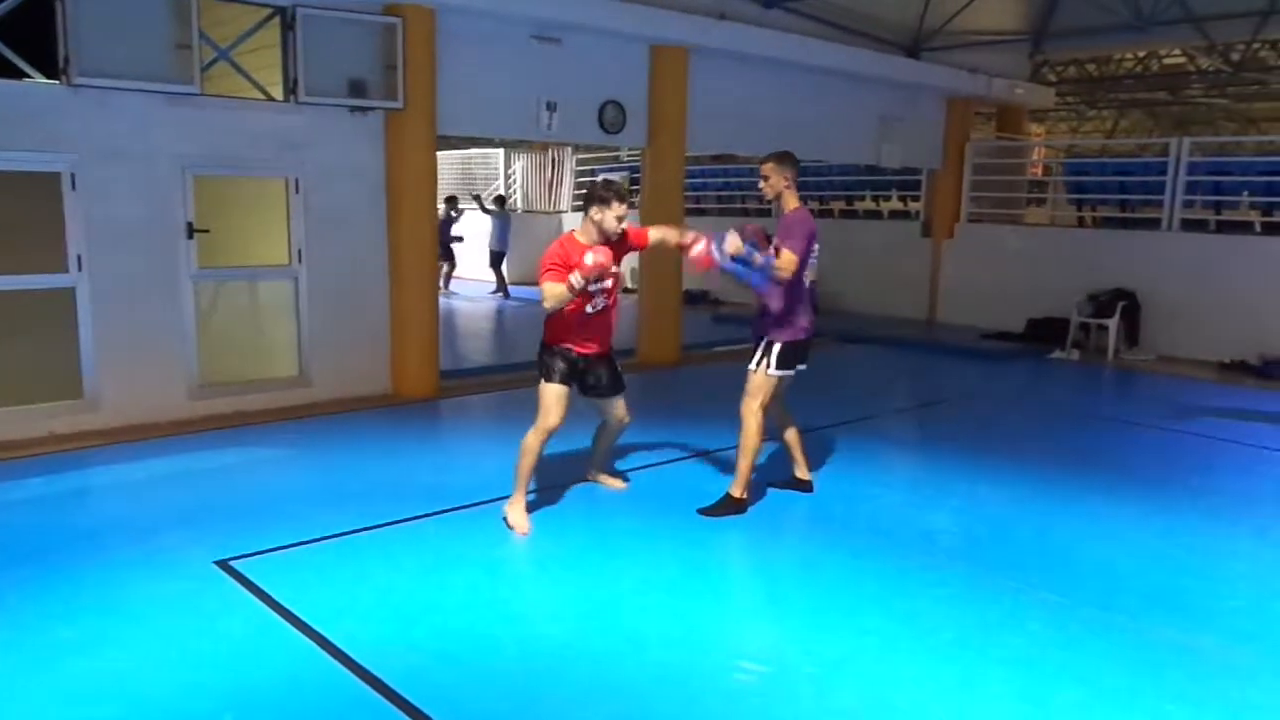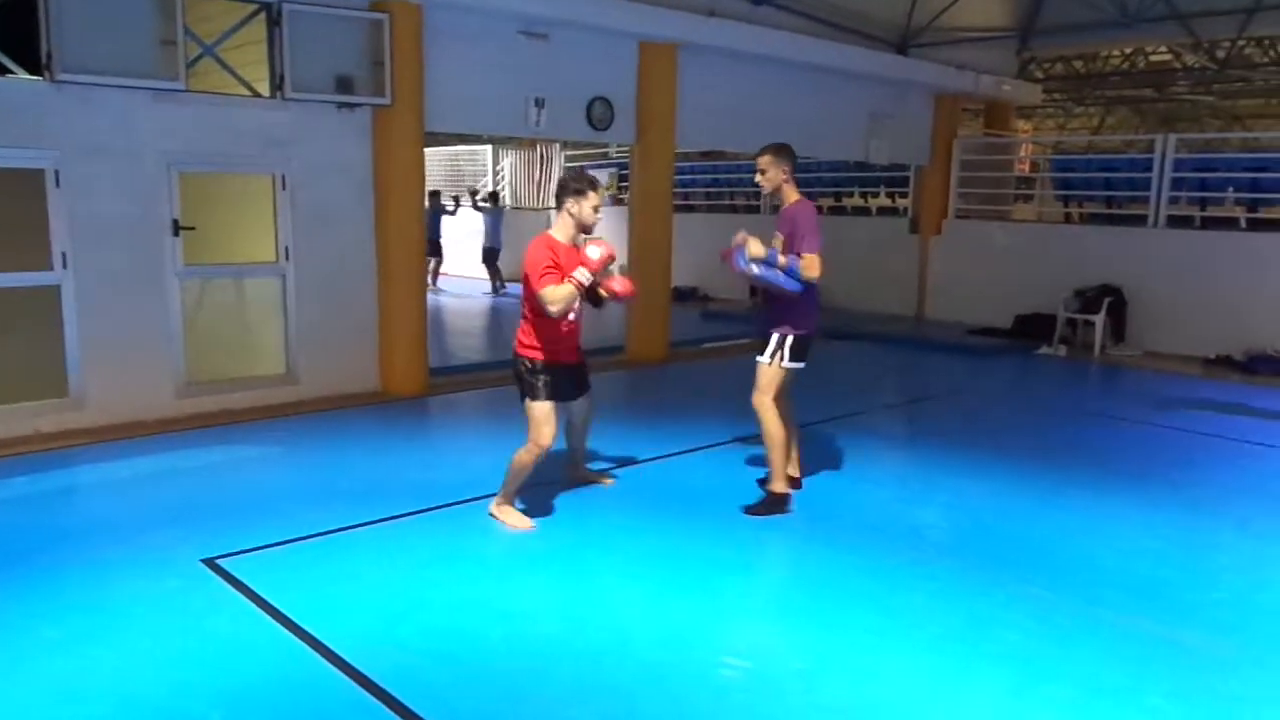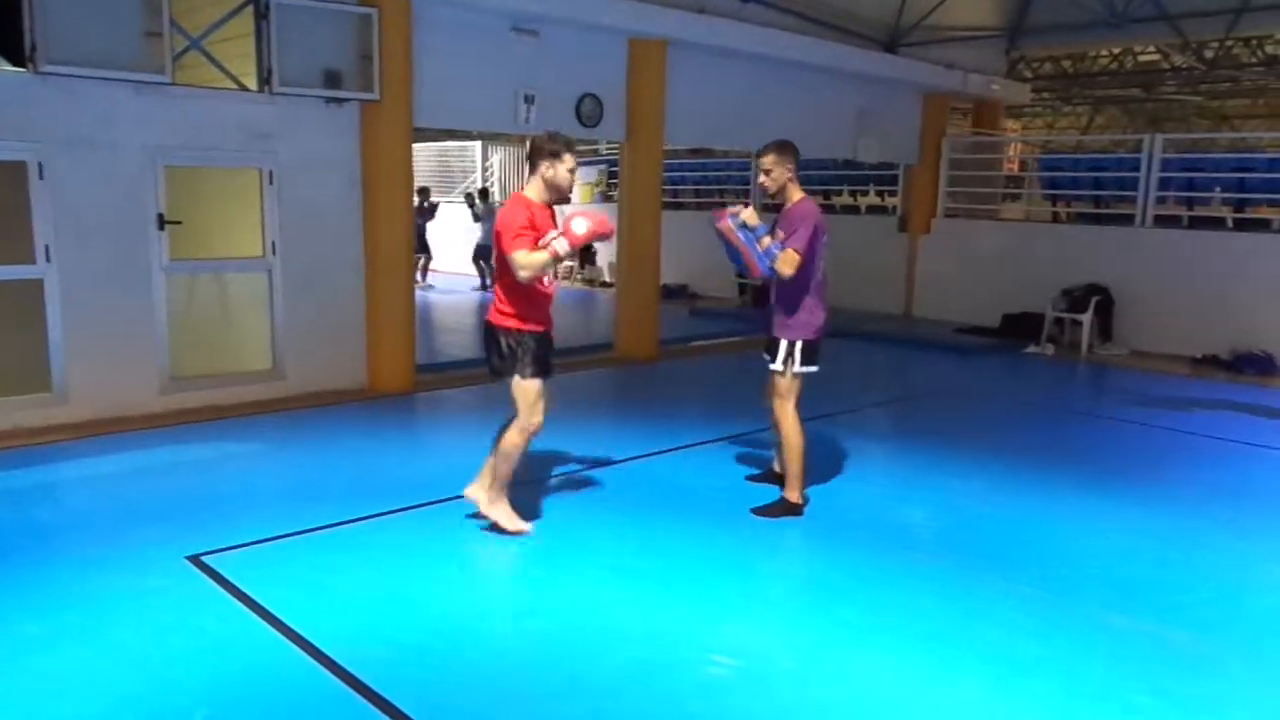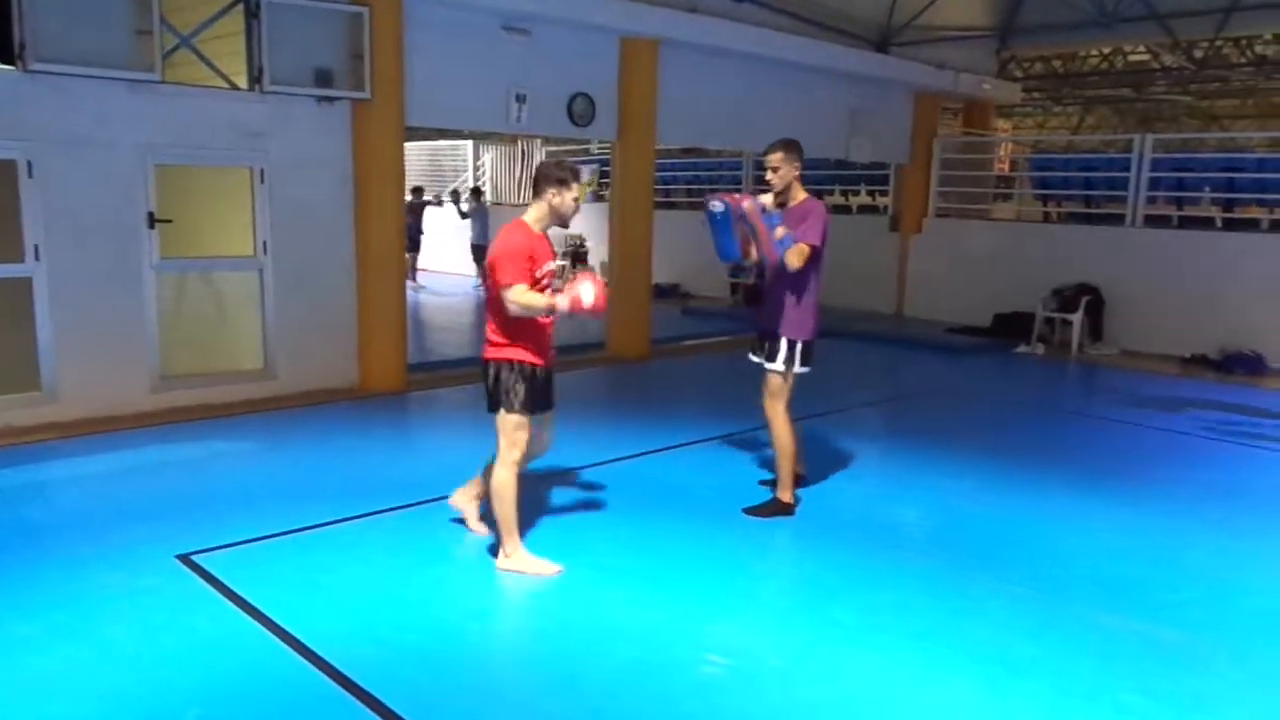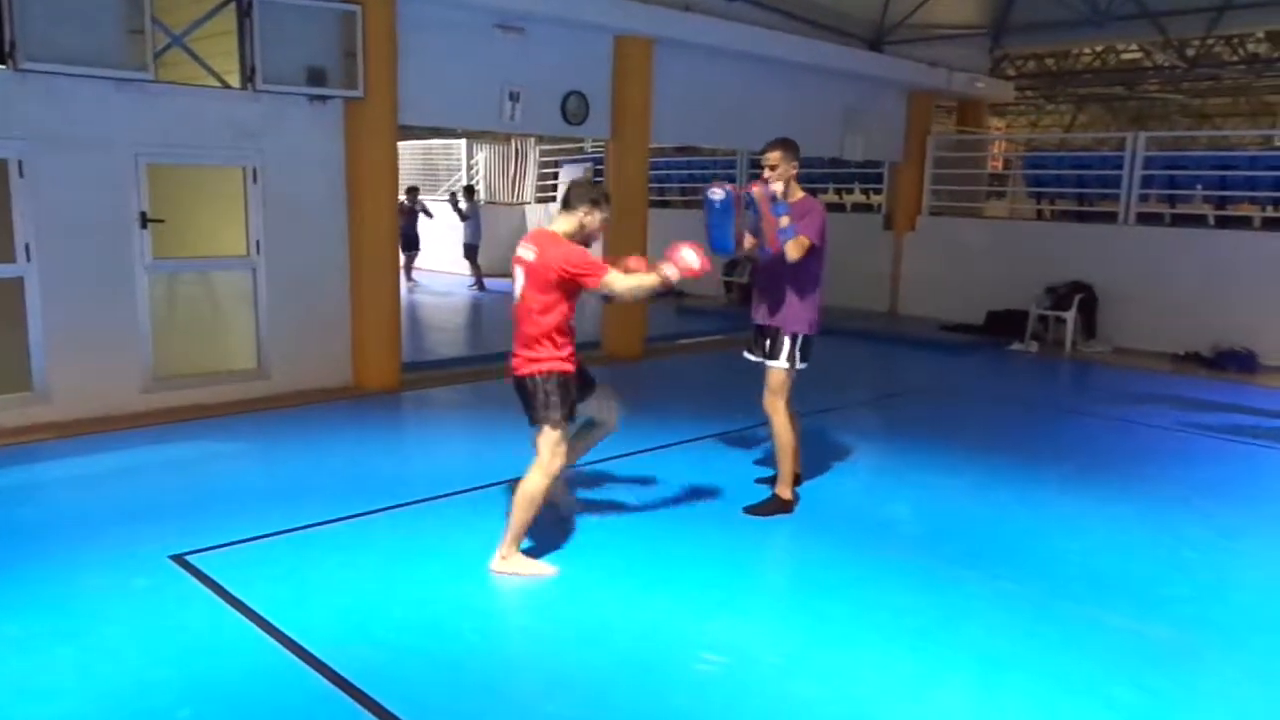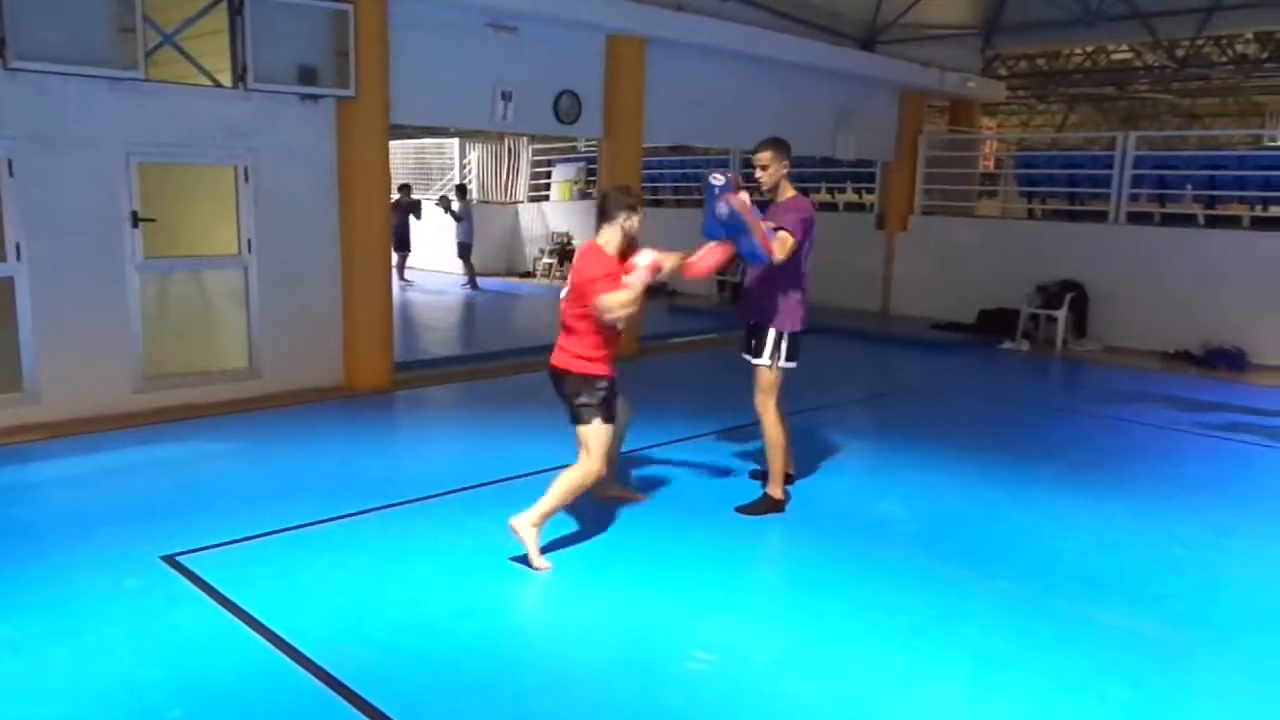
dt=0.3s
person 1, frame 1
left shoulder: (619, 239)
right shoulder: (558, 251)
left elbow: (659, 234)
right elbow: (549, 301)
left wrist: (689, 240)
right wrist: (582, 276)
left hip: (599, 352)
right hip: (561, 350)
left knee: (619, 417)
right knee: (549, 421)
left ankle: (595, 470)
right ankle: (517, 500)
person 1, frame 2
left shoulder: (575, 247)
right shoulder: (542, 252)
right elbow: (554, 305)
left wrist: (602, 288)
right wrist: (586, 271)
left hip: (568, 355)
right hip: (538, 360)
left knee: (581, 416)
right knee: (542, 440)
left ankle: (577, 469)
right ankle: (503, 502)
person 1, frame 3
left shoulder: (545, 210)
right shoulder: (516, 212)
right elbow: (524, 268)
left wrist: (583, 237)
right wrist: (566, 242)
left hip: (534, 327)
right hip: (513, 329)
left knee: (530, 415)
right knee: (531, 419)
left ankle: (482, 484)
right ankle: (494, 497)
person 1, frame 4
left shoulder: (541, 241)
right shoulder: (517, 240)
right elbow: (516, 304)
left wrist: (575, 293)
right wrist: (566, 301)
left hip: (535, 359)
right hip: (509, 360)
left knee: (539, 441)
right knee: (512, 450)
left ankle: (470, 496)
right ankle: (511, 551)
person 1, frame 5
left shoulder: (533, 243)
right shoulder: (565, 254)
right elbow: (624, 289)
left wrist: (616, 271)
right wrist: (672, 272)
left hip: (555, 361)
right hip: (544, 368)
left knee: (608, 415)
right knee: (551, 461)
left ankle: (554, 484)
right ankle: (508, 554)
person 1, frame 6
left shoulder: (609, 256)
right shoulder: (599, 262)
right elbow: (613, 310)
left wrist: (676, 263)
right wrist: (641, 277)
left hip: (581, 367)
right hip: (585, 371)
left knee: (619, 415)
right knee: (591, 466)
left ankle: (607, 485)
right ankle: (529, 522)
person 2, frame 1
left shoulder: (796, 221)
right shoulder: (797, 221)
left elbow: (784, 270)
left wrist: (742, 251)
right wrist: (751, 249)
left hip: (783, 330)
right hip: (791, 328)
left knee: (751, 407)
right knee: (773, 403)
left ankle: (737, 494)
right ankle: (802, 474)
person 2, frame 2
left shoulder: (802, 213)
right shoulder: (785, 212)
left elbow: (811, 271)
left wrist: (767, 253)
right wrist: (754, 248)
left hip: (790, 323)
right hip: (781, 320)
left knee: (763, 399)
right knee: (776, 398)
left ankle: (778, 489)
right ankle: (792, 471)
person 2, frame 3
left shoulder: (806, 213)
right shoulder: (787, 211)
left elbow: (785, 268)
right elbow: (771, 259)
left wrist: (757, 228)
right wrist: (748, 231)
left hip: (799, 325)
right hip: (787, 321)
left knee: (784, 406)
right knee: (778, 400)
left ankle: (793, 497)
right ankle: (780, 468)
person 2, frame 4
left shoulder: (813, 211)
right shoulder: (777, 209)
left elbow: (794, 261)
right elbow: (755, 257)
left wrist: (774, 218)
left hip: (794, 325)
right hip: (772, 319)
left knee: (774, 406)
right knee: (778, 402)
left ankle: (785, 496)
right ankle: (795, 470)
person 2, frame 5
left shoulder: (811, 209)
right shoulder: (771, 207)
left elbow: (793, 252)
right elbow: (744, 248)
left wrist: (780, 207)
left hip: (792, 320)
right hip: (767, 315)
left knee: (773, 402)
right knee: (780, 399)
left ankle: (784, 493)
right ankle: (792, 469)
person 2, frame 6
left shoulder: (800, 208)
right shoulder: (767, 206)
left elbow: (774, 251)
left hip: (780, 318)
right hip: (761, 315)
left knee: (765, 401)
right knee: (767, 397)
left ankle: (775, 493)
right ankle: (785, 467)
